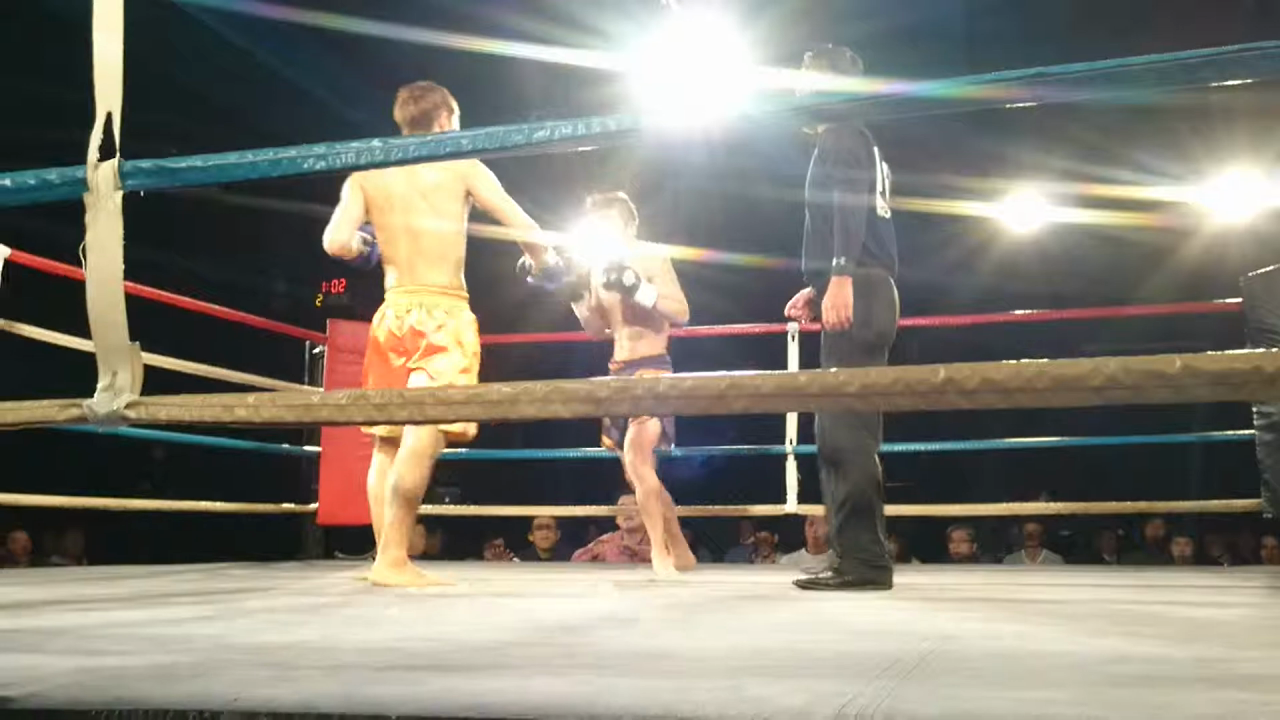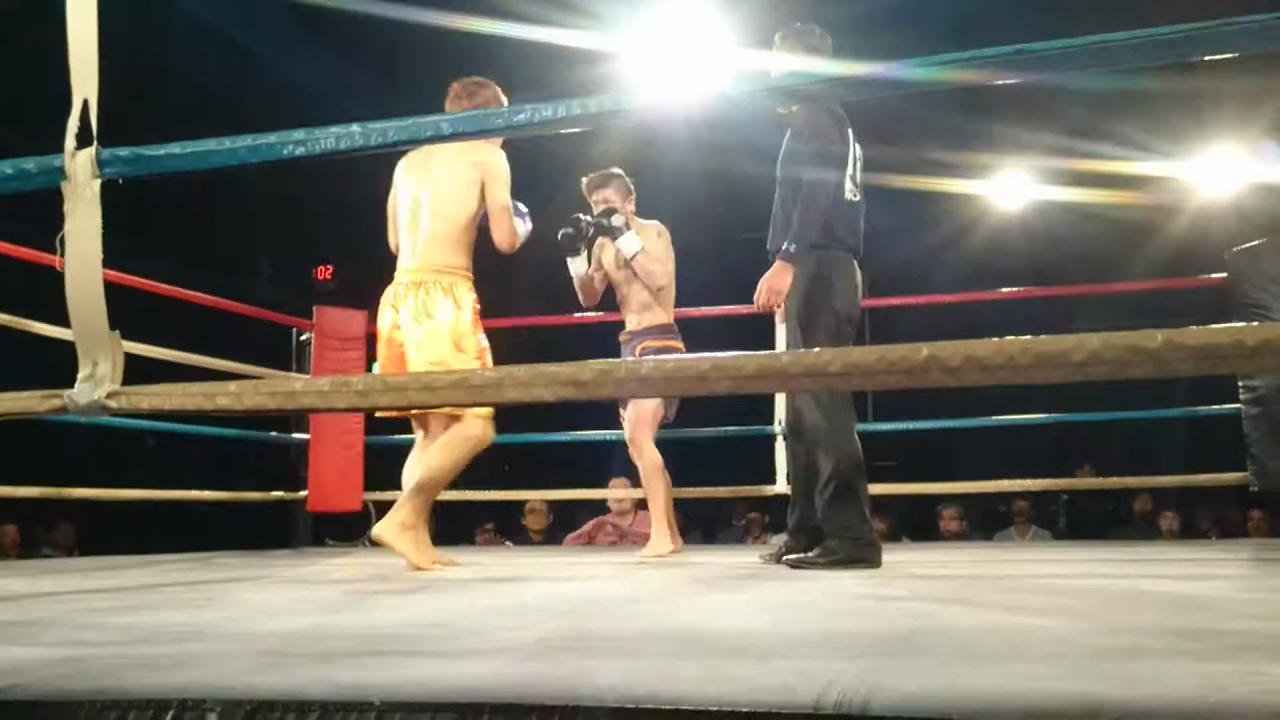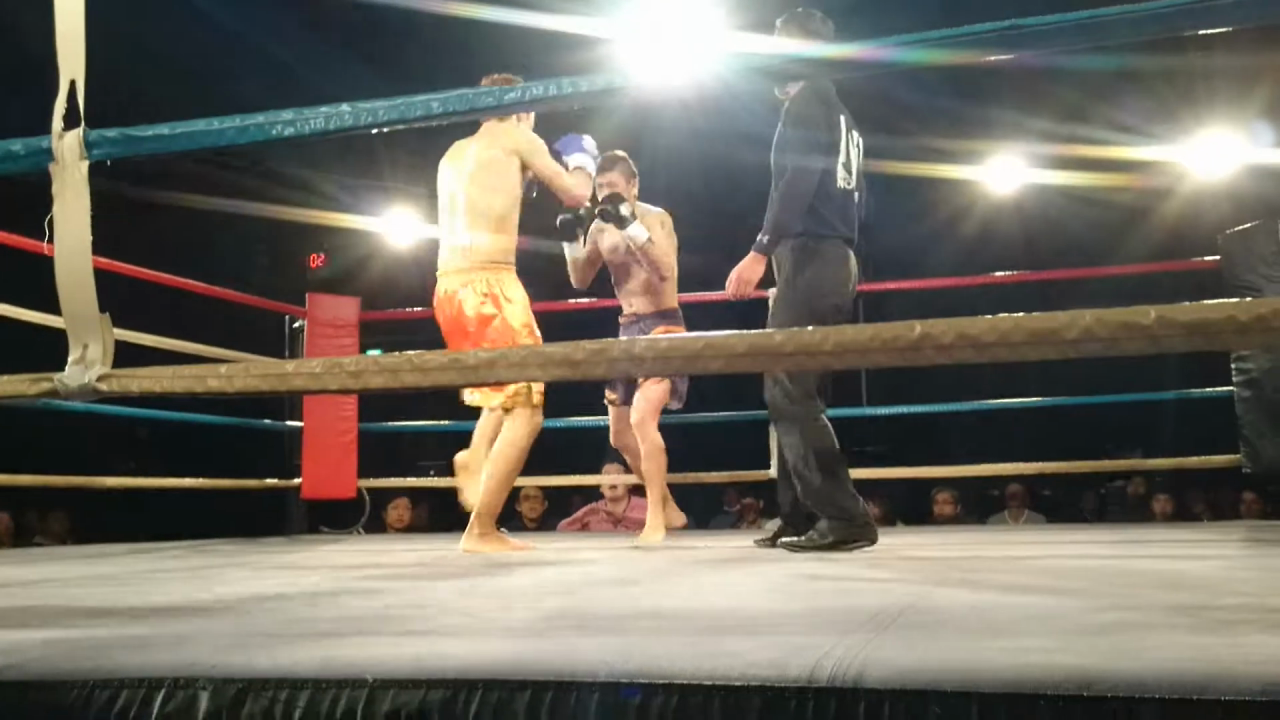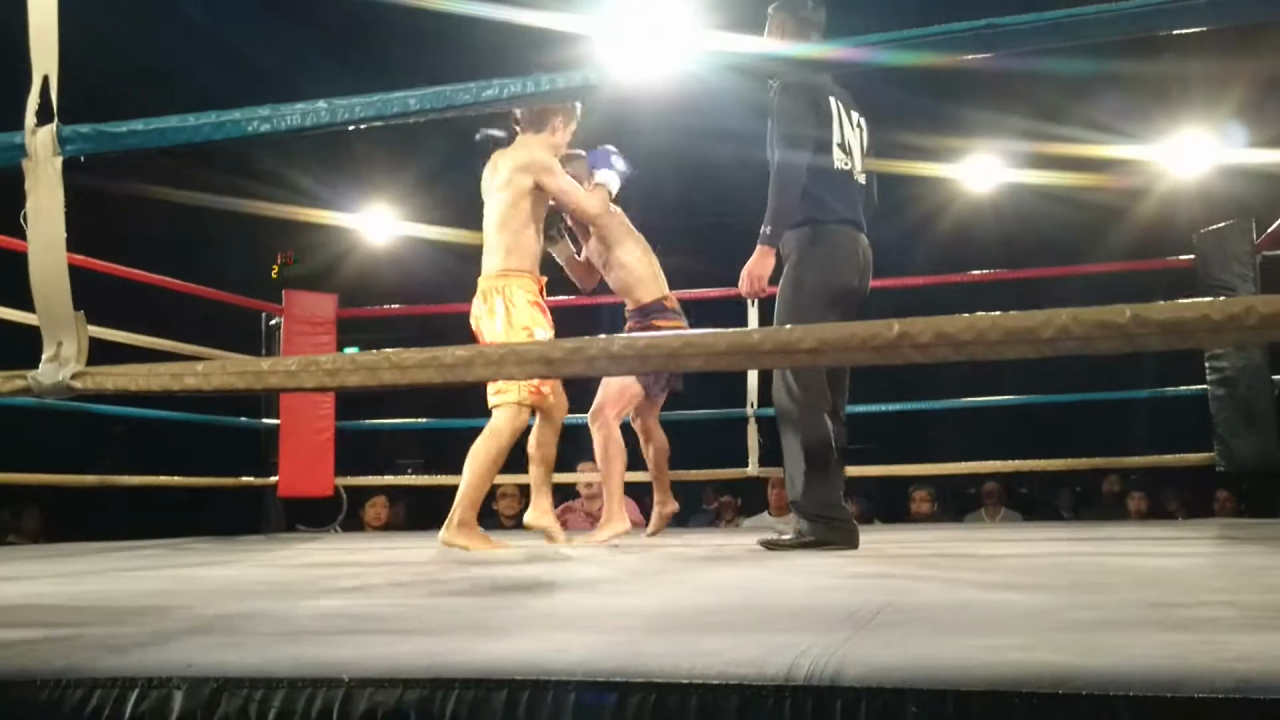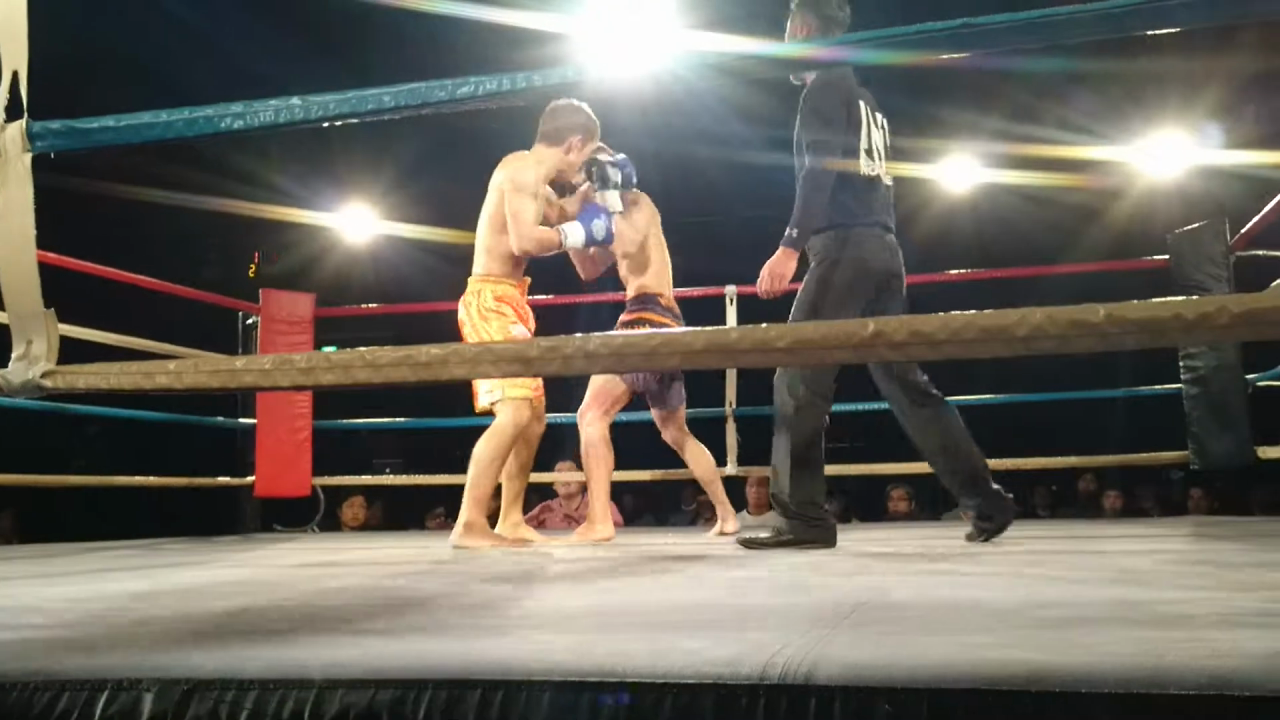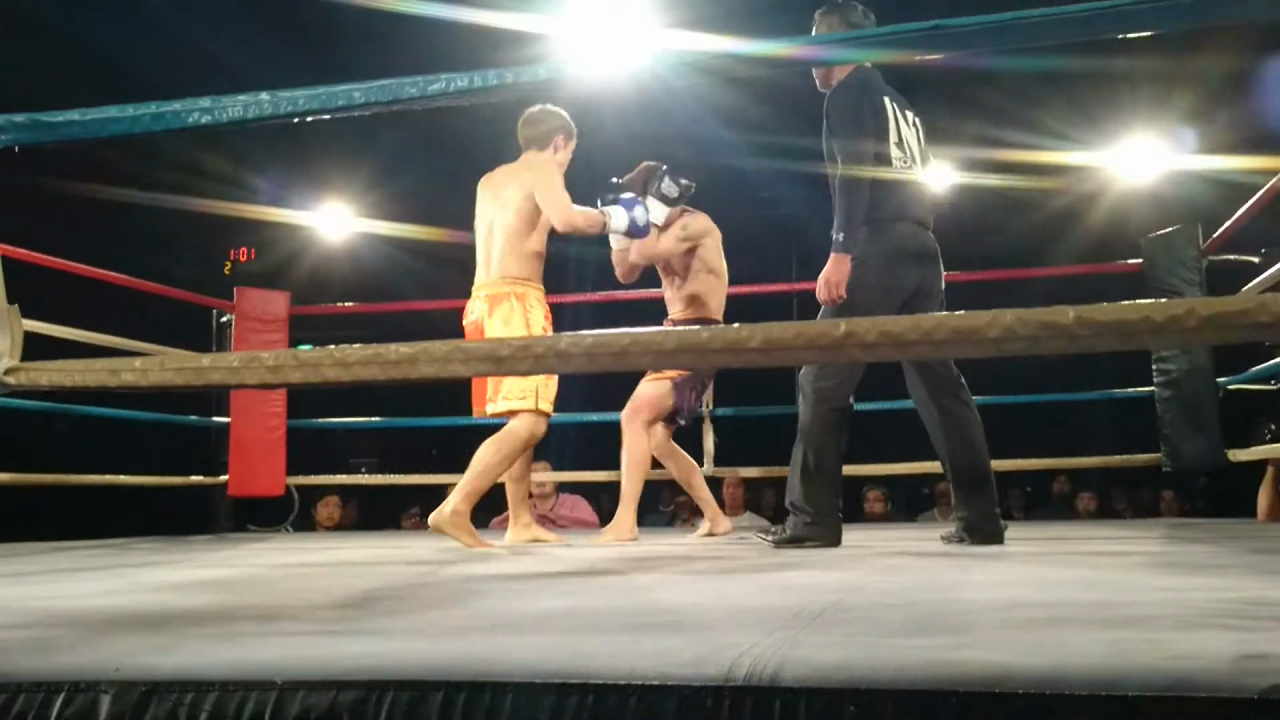
dt=0.3s
person 1, frame 1
left shoulder: (840, 136)
right shoulder: (856, 143)
left elbow: (850, 207)
left wrist: (839, 278)
right wrist: (816, 289)
left hip: (856, 290)
right hip: (866, 291)
left knee: (845, 425)
right knee: (842, 424)
left ankle: (863, 557)
right ankle: (860, 548)
person 1, frame 2
left shoulder: (815, 116)
right shoulder: (828, 122)
left elbow: (816, 192)
left wrist: (784, 261)
left hip: (818, 269)
right hip: (830, 274)
left knee: (822, 406)
right knee: (806, 409)
left ankle: (852, 537)
right ankle: (808, 533)
person 1, frame 3
left shoulder: (807, 103)
right shoulder: (839, 114)
left elbow: (798, 182)
left wrist: (758, 252)
left hip: (809, 256)
right hip: (834, 260)
left knee: (788, 390)
right knee: (796, 390)
left ankle: (842, 514)
right ankle: (799, 516)
person 1, frame 4
left shoulder: (794, 89)
right shoulder: (846, 103)
left elbow: (793, 168)
left wrist: (765, 245)
left hip: (815, 244)
right hip: (853, 247)
left knee: (799, 387)
right knee: (825, 386)
left ankle: (825, 519)
right ankle: (823, 510)
person 1, frame 5
left shoulder: (824, 90)
right shoulder: (865, 101)
left elbow: (817, 174)
left wrist: (789, 247)
left hip: (843, 247)
right hip: (882, 248)
left knee: (797, 381)
right knee: (904, 382)
left ankle: (802, 517)
right ankle: (985, 499)
person 1, frame 6
left shoulder: (848, 94)
right shoulder: (898, 104)
left elbow: (854, 172)
left wrist: (840, 252)
left hip: (878, 249)
right hip: (922, 252)
left knee: (823, 379)
right knee: (940, 384)
left ankle: (814, 517)
right ankle: (979, 516)
person 2, frame 1
left shoulder: (366, 176)
right shoulder: (463, 166)
left elbow: (337, 243)
right elbow: (525, 227)
right wrist: (543, 258)
left hip: (394, 314)
right hip: (445, 314)
left knee: (389, 445)
right knee: (424, 438)
left ankle: (387, 556)
right ankle: (393, 557)
person 2, frame 2
left shoulder: (409, 161)
right shoulder: (489, 156)
right elbow: (505, 239)
right wrist: (520, 224)
left hip: (399, 295)
right hip: (442, 295)
left knee: (432, 429)
right knee: (474, 424)
left ankle: (415, 535)
right ankle: (401, 516)
person 2, frame 3
left shoulder: (452, 157)
right shoulder: (520, 139)
right elbow: (576, 195)
right wrist: (581, 159)
left hip: (450, 289)
right hip: (493, 287)
left knee: (506, 401)
right knee: (525, 413)
left ankle: (477, 458)
right ankle: (481, 530)
person 2, frame 4
left shoulder: (501, 160)
right shoulder: (533, 159)
right elbow: (590, 208)
left hip: (503, 295)
right hip: (510, 297)
left knee: (553, 402)
right knee: (509, 416)
left ankle: (541, 504)
right ankle: (461, 522)
person 2, frame 5
left shoulder: (527, 168)
right shoulder: (522, 169)
left elbow: (553, 217)
right elbow: (523, 242)
left wrist: (586, 196)
right wrist: (580, 232)
left hip: (509, 301)
right hip: (490, 300)
left knee: (532, 414)
right knee: (514, 413)
left ankle: (511, 520)
right ankle: (470, 524)
person 2, frame 6
left shoulder: (489, 180)
right shoulder: (543, 171)
right elbow: (563, 219)
right wrist: (615, 217)
left hip: (481, 305)
right hip: (516, 306)
left knee: (523, 417)
right knee: (527, 422)
left ankle: (521, 520)
right ankle: (453, 511)
person 3, frame 1
left shoulder: (653, 259)
right shoulder: (600, 267)
left elbow: (680, 312)
left wrist: (637, 290)
right wrist: (578, 297)
left hip: (651, 369)
right hip: (619, 371)
left knee: (639, 458)
right knee: (637, 471)
left ankle: (660, 555)
right ankle: (679, 551)
person 3, frame 2
left shoulder: (652, 232)
right shoulder: (603, 245)
left elbow: (661, 278)
right elbow: (588, 297)
left wrist: (623, 236)
right wrist: (576, 254)
left hip: (660, 343)
right hip: (632, 346)
left knee: (639, 435)
right knee: (639, 444)
left ankle: (660, 537)
right ankle: (671, 534)
person 3, frame 3
left shoulder: (655, 217)
right shoulder: (599, 228)
left elbow: (665, 269)
right elbow: (579, 280)
left wrist: (629, 225)
right wrist: (571, 241)
left hip: (663, 329)
right hip: (629, 331)
left knee: (642, 421)
right knee: (621, 436)
left ankle: (656, 523)
right ankle: (668, 509)
person 3, frame 4
left shoulder: (600, 213)
right shoulder: (586, 220)
right elbow: (586, 279)
right wrist: (557, 242)
left hip: (658, 323)
right hip: (655, 324)
left knee: (604, 414)
right knee: (644, 420)
left ankle: (614, 515)
right ankle: (663, 502)
person 3, frame 5
left shoulder: (636, 201)
right shoulder: (613, 213)
left elbow: (626, 247)
right elbow: (589, 270)
left wrist: (609, 192)
left hip: (647, 320)
right hip: (665, 324)
left knee: (591, 416)
right knee: (675, 433)
left ankle: (599, 520)
right ankle: (725, 514)
person 3, frame 6
left shoulder: (697, 224)
right shoulder: (657, 230)
left elbow: (640, 255)
right elbow: (625, 272)
left wrist: (655, 209)
left knee: (635, 418)
right knee: (657, 439)
left ankle: (625, 520)
right ankle: (715, 517)
